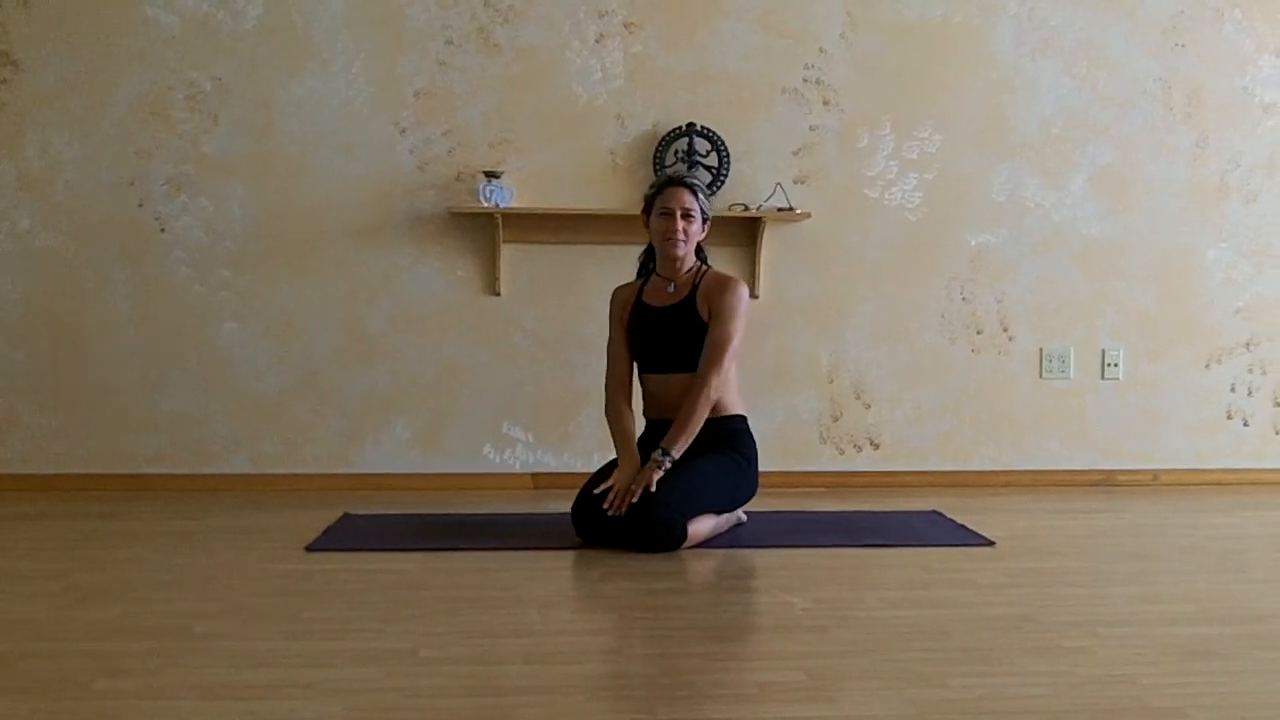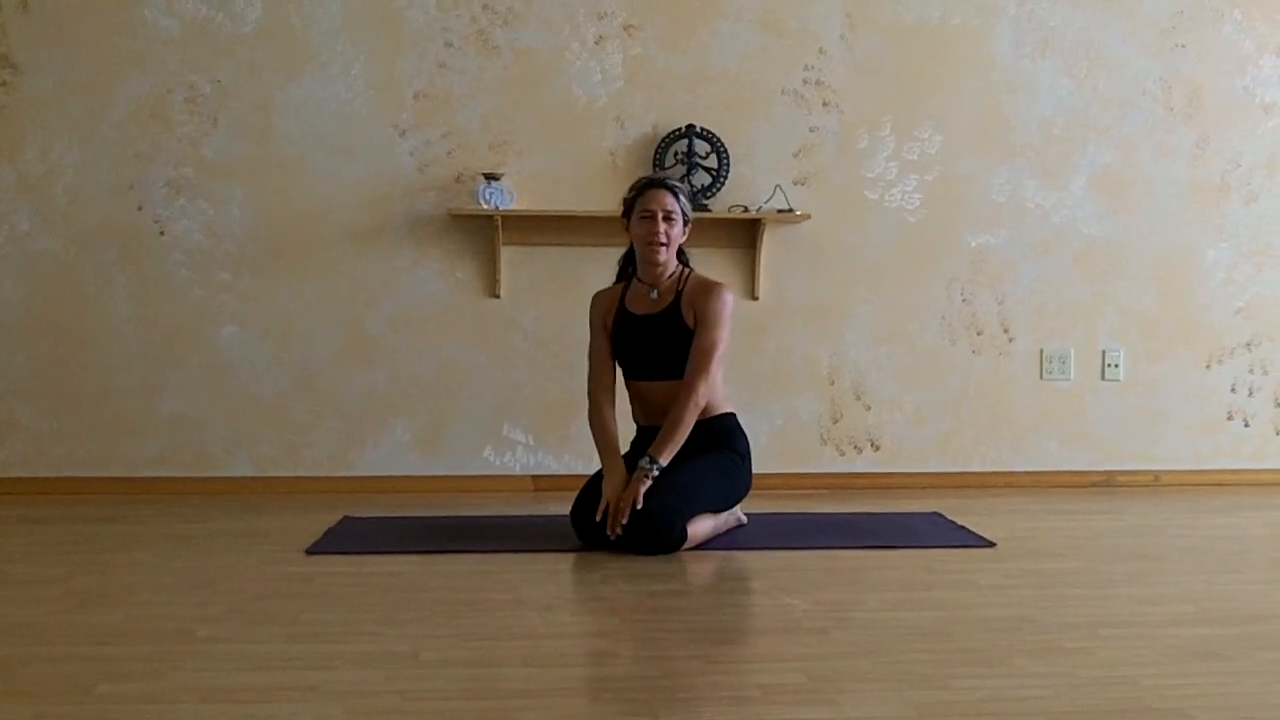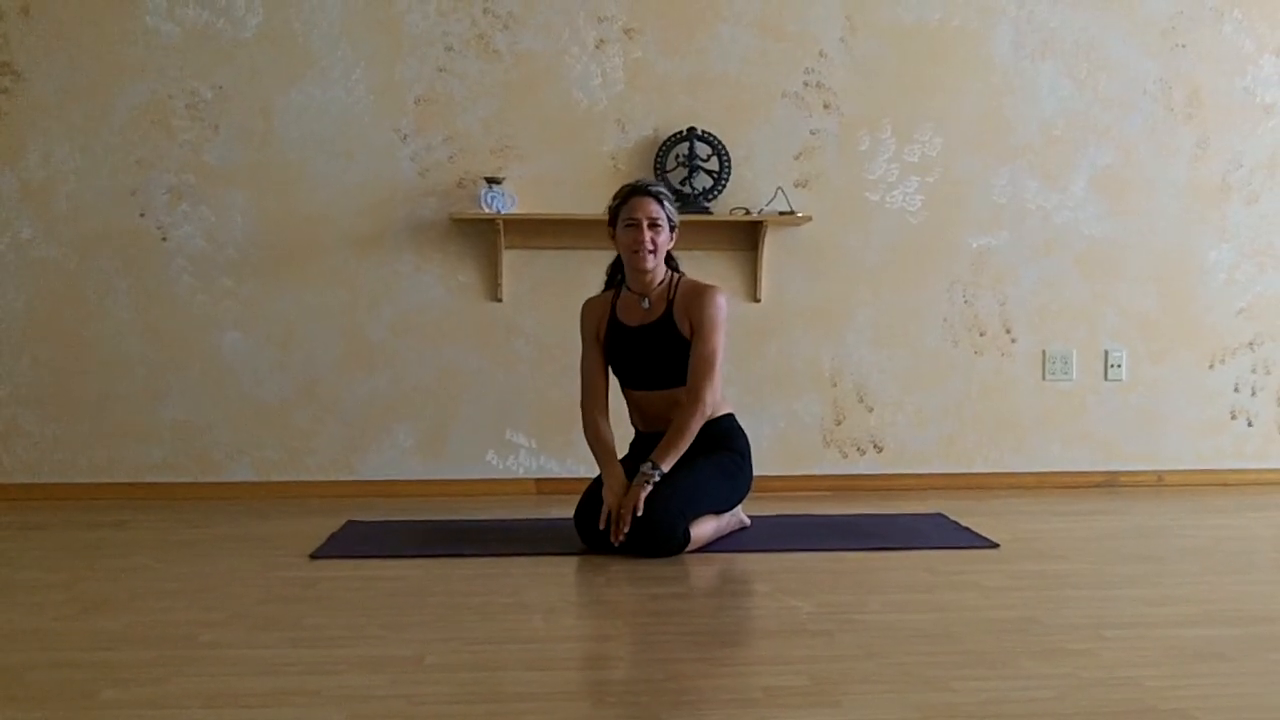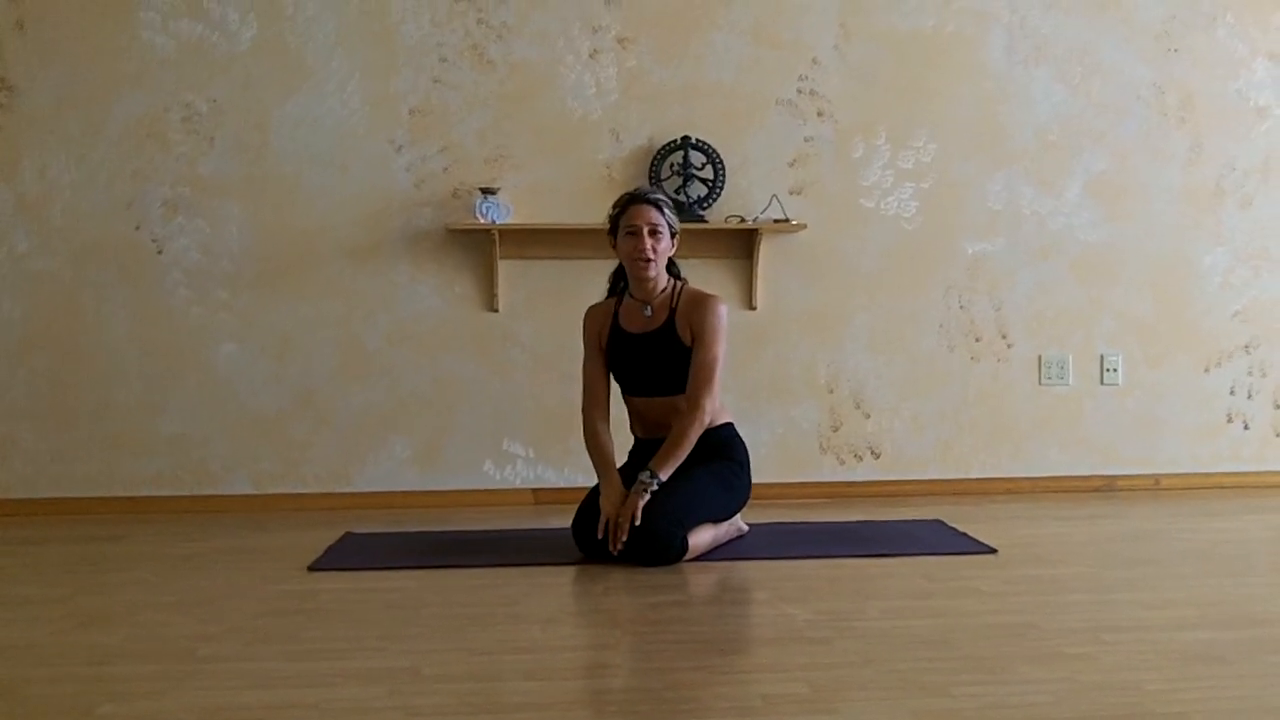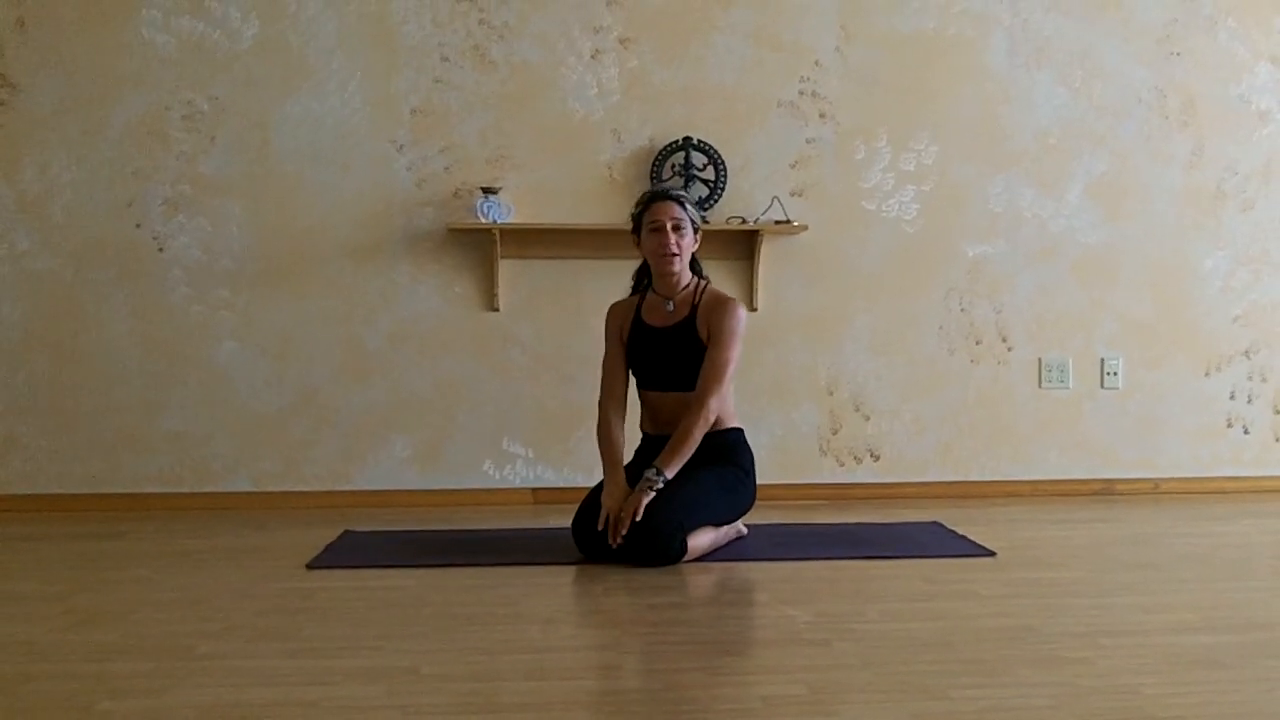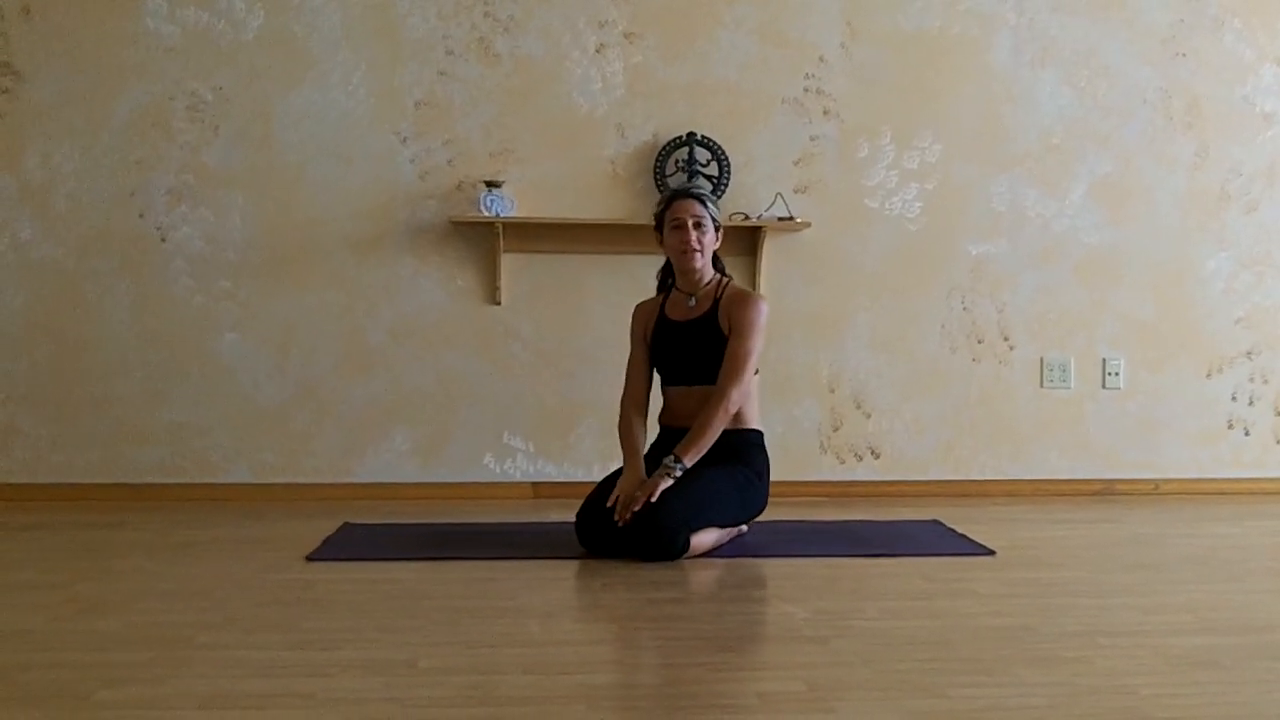
dt=0.5s
person 1, frame 1
left shoulder: (726, 290)
right shoulder: (625, 298)
left elbow: (709, 385)
right elbow: (617, 391)
left wrist: (661, 463)
right wrist: (629, 460)
left hip: (723, 444)
right hip: (656, 441)
left knee: (651, 520)
right knee: (590, 517)
left ankle: (724, 515)
person 1, frame 2
left shoulder: (710, 295)
right shoulder: (605, 304)
left elbow: (695, 393)
right elbow: (600, 397)
left wrist: (647, 471)
right wrist: (615, 471)
left hip: (716, 445)
right hip: (649, 444)
left knee: (649, 522)
right knee: (590, 520)
left ankle: (723, 515)
person 1, frame 3
left shoulder: (703, 300)
right shoulder: (597, 311)
left elbow: (701, 402)
right elbow: (593, 407)
left wrist: (649, 477)
right wrist: (613, 476)
left hip: (715, 446)
right hip: (648, 446)
left knee: (652, 525)
right knee: (594, 525)
left ankle: (726, 516)
person 1, frame 4
left shoulder: (704, 309)
right shoulder: (599, 318)
left elbow: (700, 410)
right elbow: (594, 413)
left wrist: (647, 485)
right wrist: (611, 485)
left hip: (714, 455)
right hip: (647, 455)
left knee: (649, 533)
right knee: (591, 534)
left ankle: (725, 524)
person 1, frame 5
left shoulder: (724, 310)
right shoulder: (621, 315)
left elbow: (706, 407)
right elbow: (610, 406)
left wrist: (652, 483)
right wrist: (615, 481)
left hip: (721, 457)
right hip: (653, 453)
left knee: (648, 532)
right knee: (591, 532)
left ankle: (723, 526)
person 1, frame 6
left shoulder: (745, 304)
right shoulder: (646, 314)
left elbow: (727, 400)
right elbow: (633, 403)
left wrist: (671, 471)
right wrist: (634, 469)
left hip: (736, 457)
right hip: (668, 449)
left knee: (654, 526)
right knee: (594, 526)
left ankle: (727, 525)
right ankle: (716, 525)
